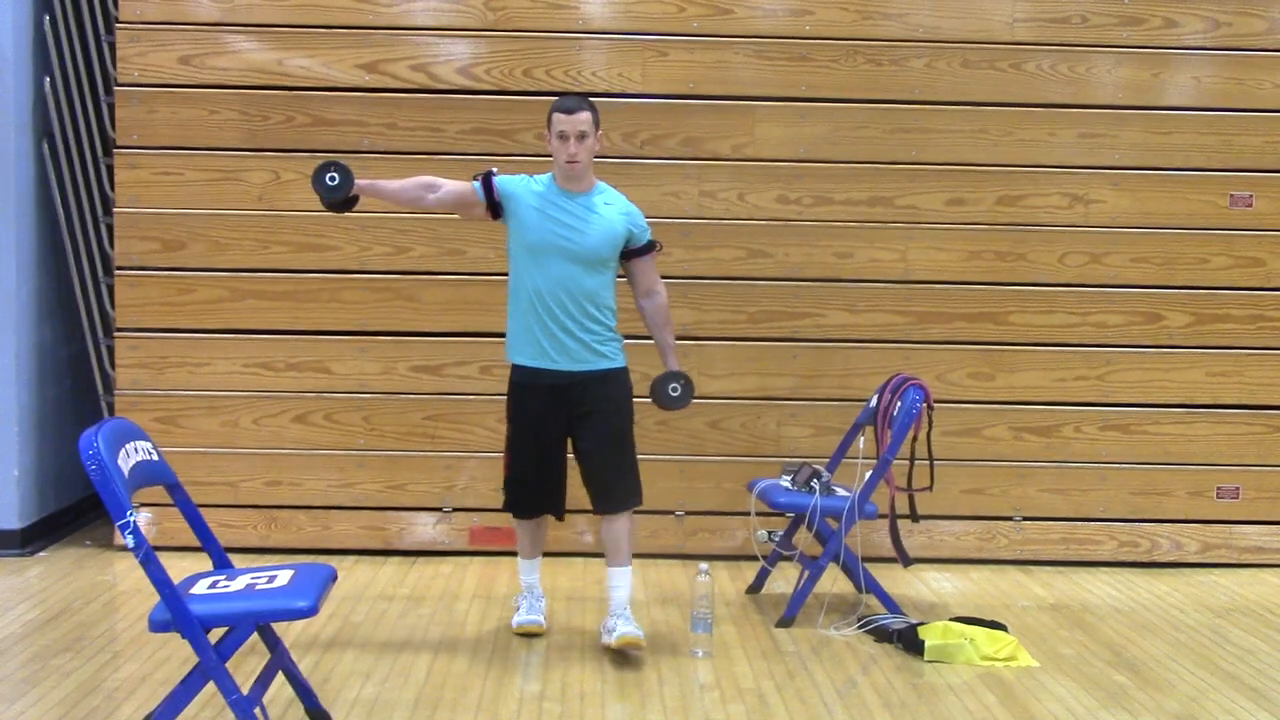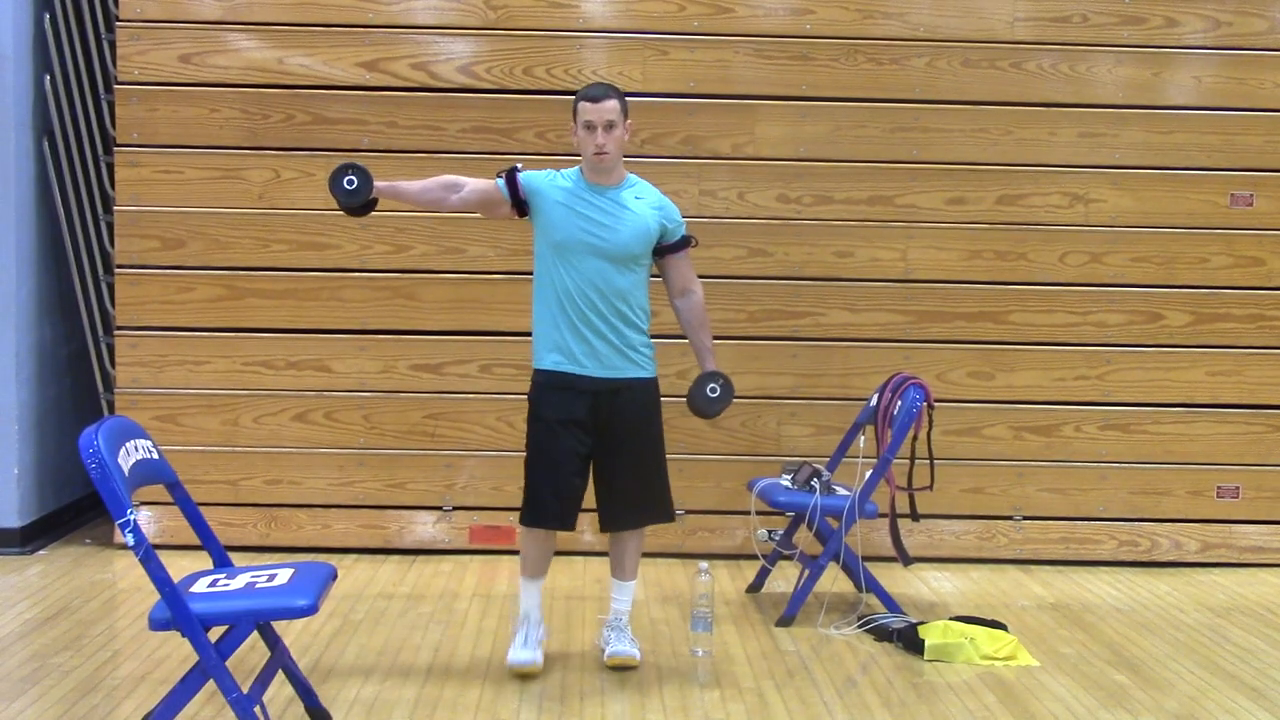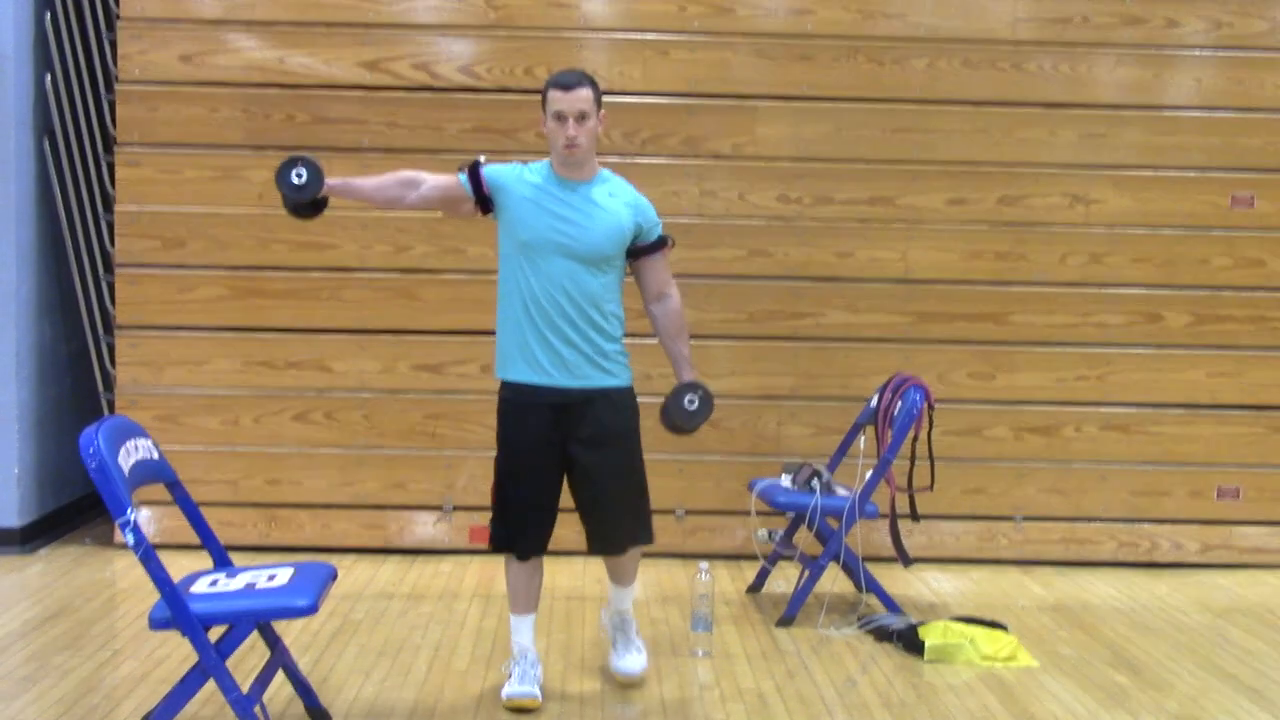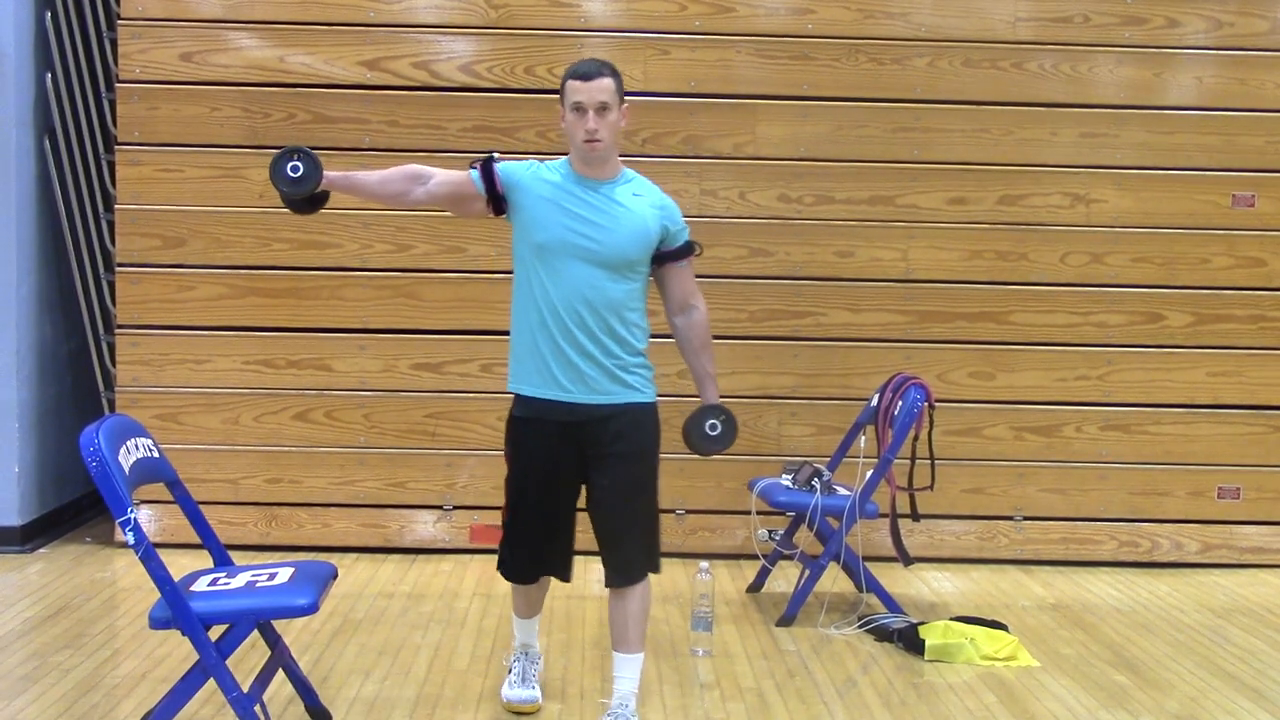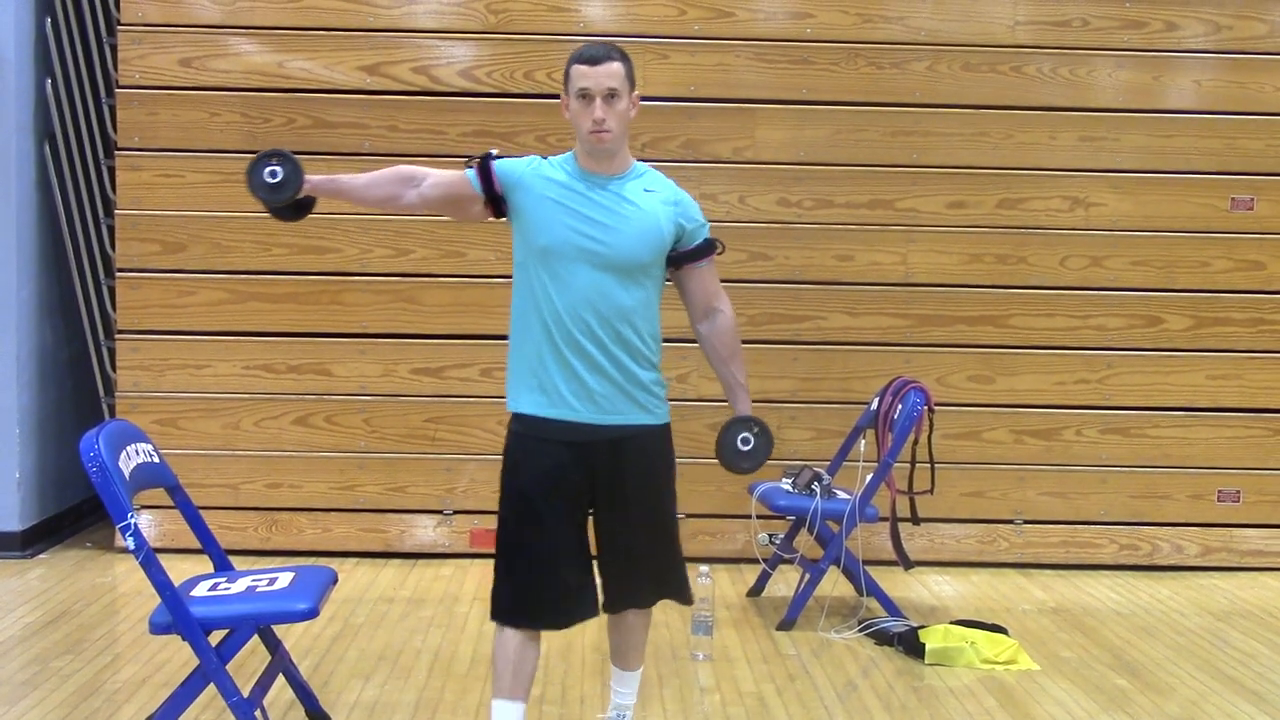
dt=0.5s
person 1, frame 1
left shoulder: (625, 215)
right shoulder: (516, 193)
left elbow: (650, 294)
right elbow: (435, 193)
left wrist: (671, 362)
right wrist: (363, 186)
left hip: (603, 374)
right hip: (533, 373)
left knee: (616, 495)
right knee: (530, 494)
left ankle: (619, 612)
right ankle: (531, 593)
person 1, frame 2
left shoulder: (657, 209)
right shoulder: (543, 190)
left elbow: (686, 294)
right elbow: (456, 192)
left wrist: (708, 365)
right wrist: (382, 188)
left hip: (632, 381)
right hip: (558, 377)
left knee: (630, 509)
right knee: (544, 506)
left ankle: (618, 623)
right ankle: (529, 619)
person 1, frame 3
left shoulder: (631, 206)
right shoulder: (507, 184)
left elbow: (662, 298)
right elbow: (415, 189)
left wrist: (686, 376)
right wrist: (333, 186)
left hip: (606, 391)
right hip: (526, 391)
left knee: (620, 527)
right knee: (522, 532)
left ankle: (620, 619)
right ankle: (524, 658)
person 1, frame 4
left shoulder: (658, 208)
right shoulder: (523, 183)
left elbow: (687, 310)
right elbow: (424, 185)
left wrist: (709, 395)
right wrist: (331, 180)
left hip: (627, 410)
right hip: (541, 406)
left knee: (628, 560)
right knee: (529, 552)
right ankle: (526, 653)
person 1, frame 5
left shoulder: (672, 205)
right shoulder: (524, 181)
left elbow: (711, 314)
right elbow: (414, 187)
left wrist: (741, 406)
right wrist: (316, 184)
left hip: (637, 428)
right hip: (542, 427)
left knee: (633, 588)
right knee: (524, 596)
